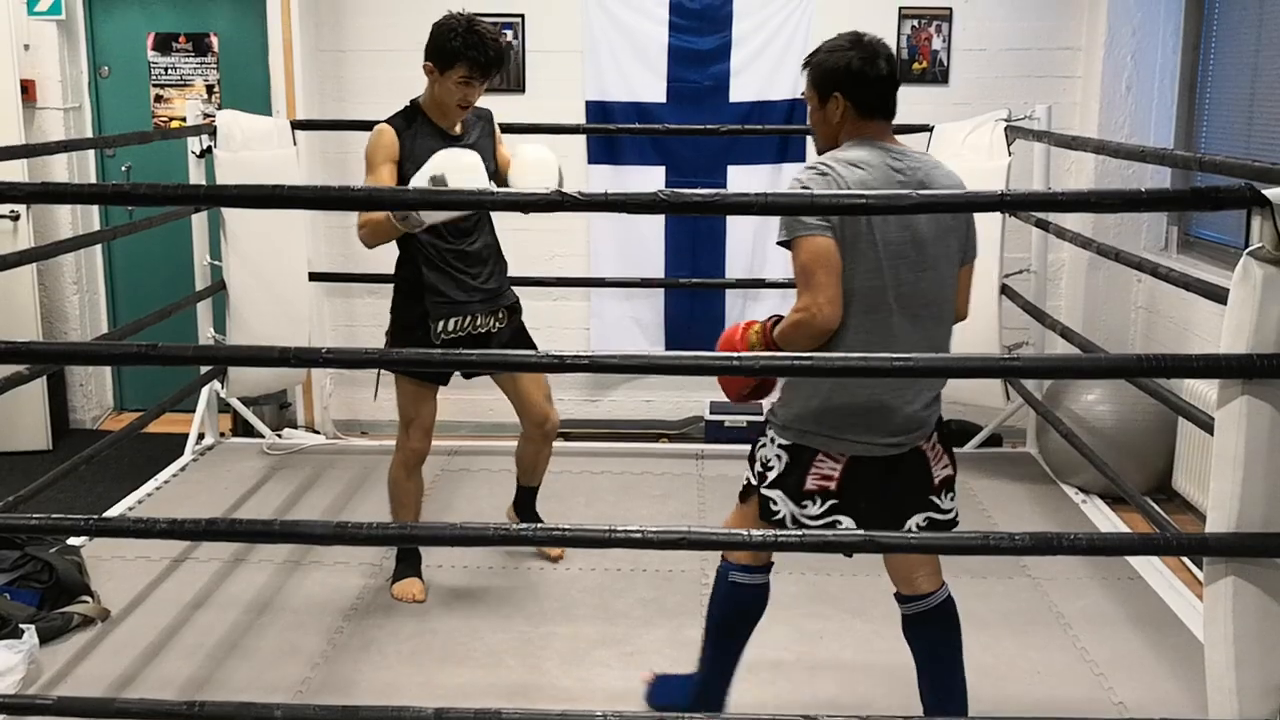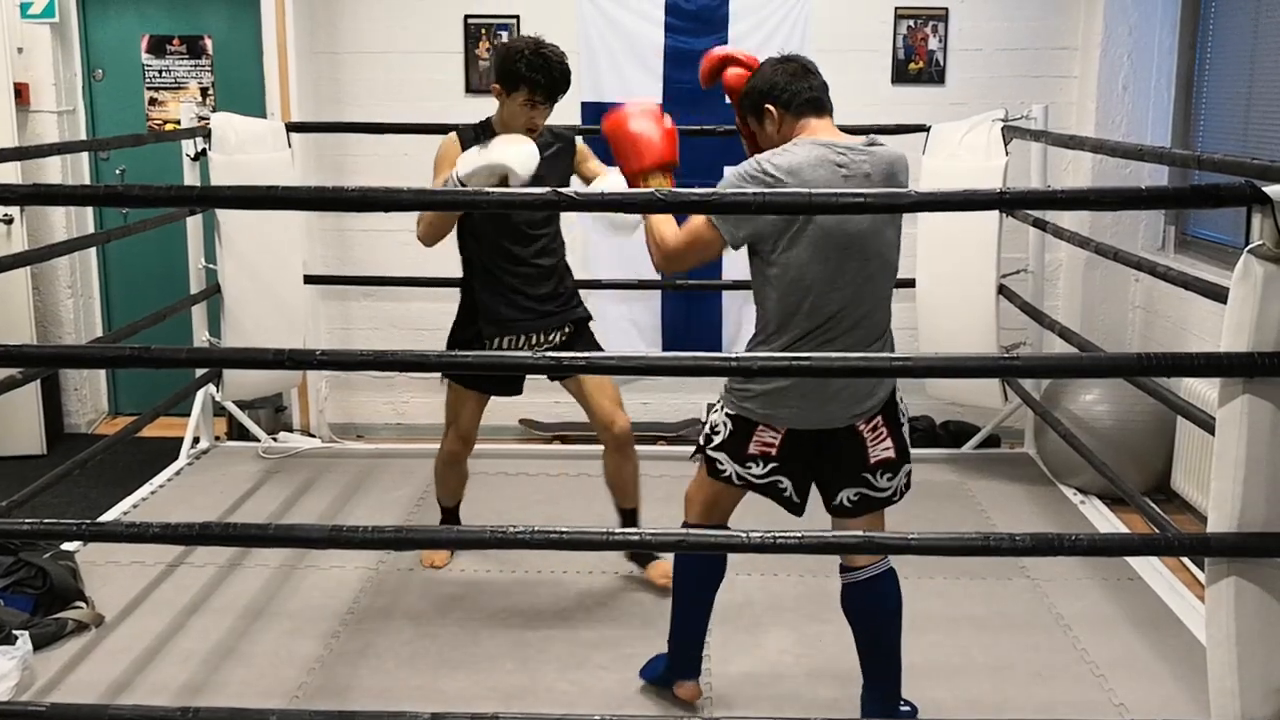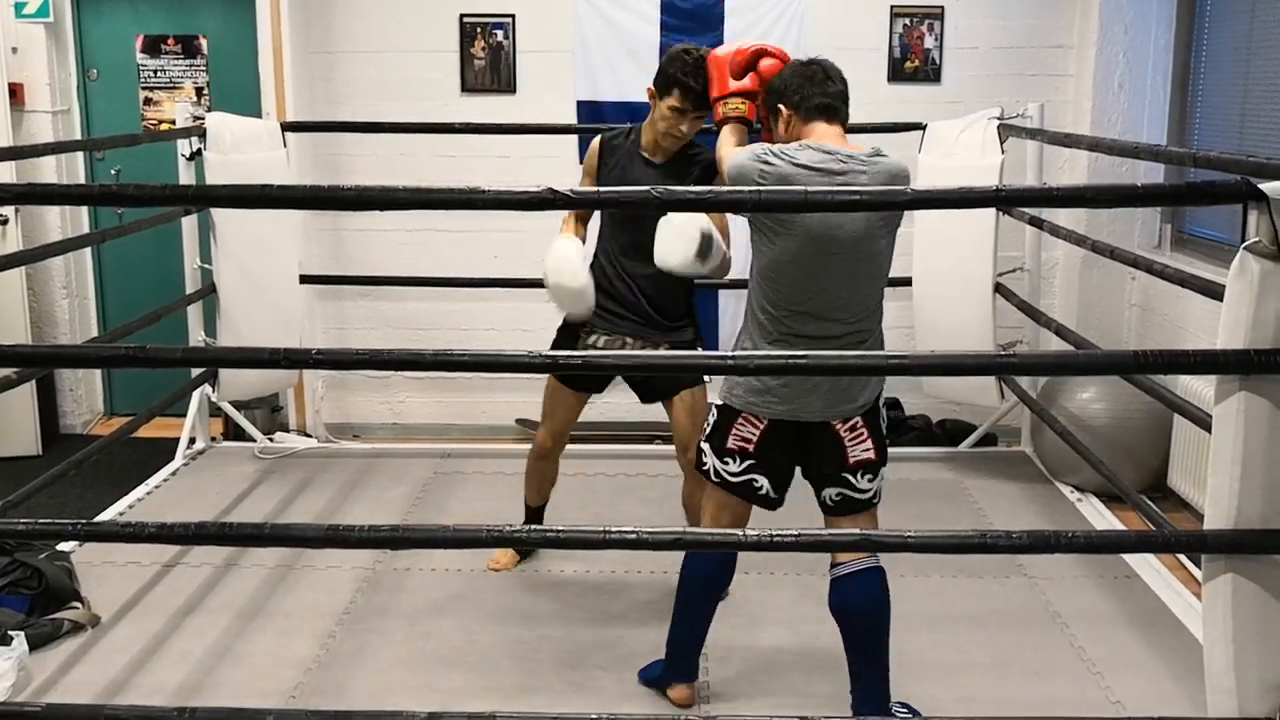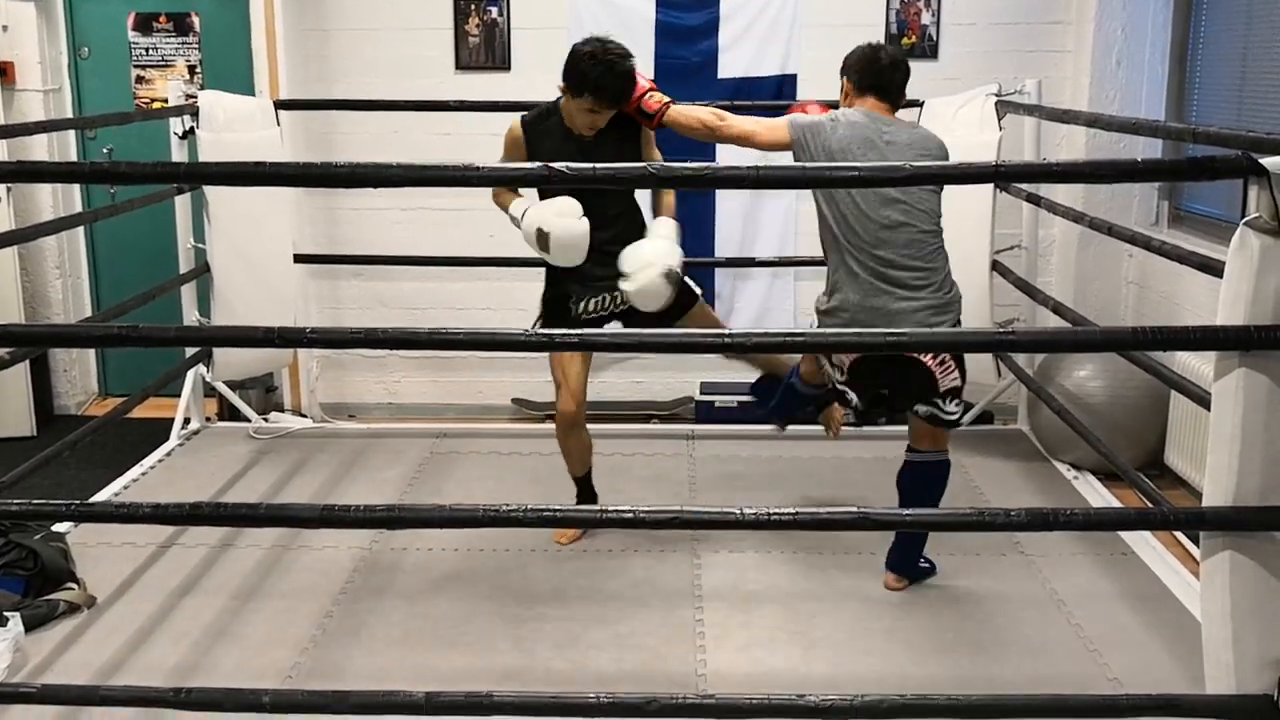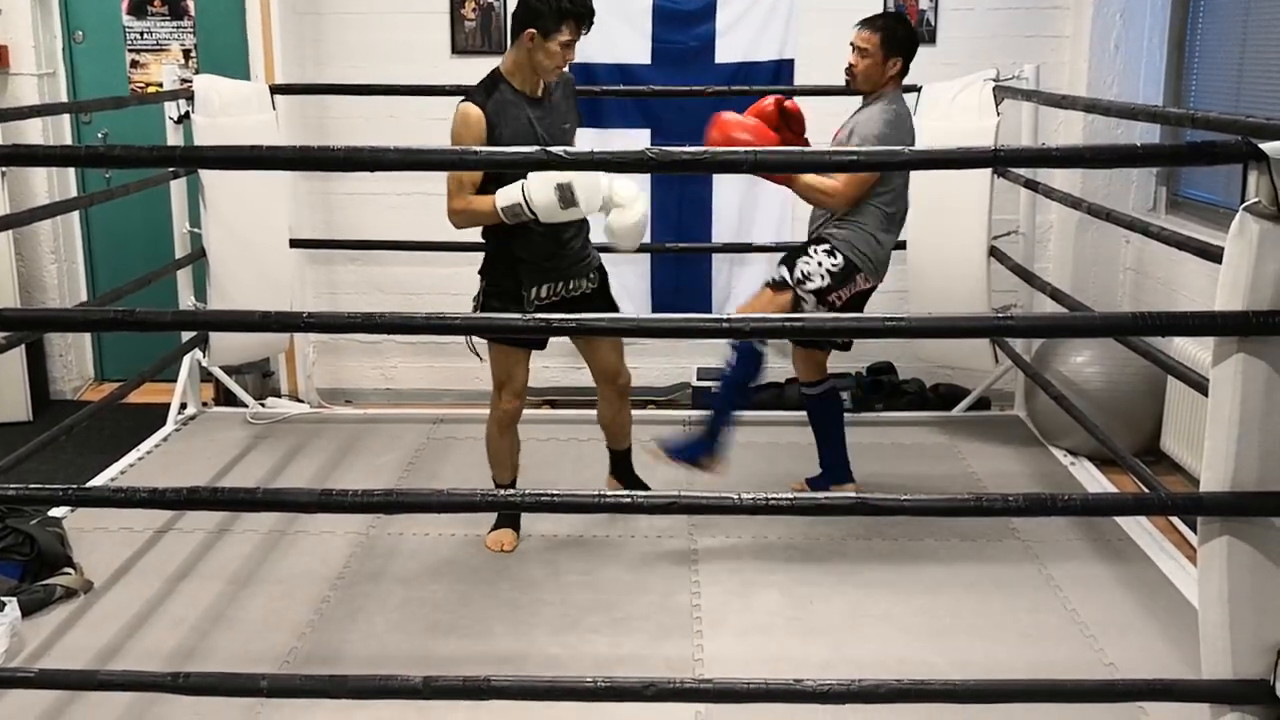
dt=1s
person 1, frame 1
left shoulder: (821, 181)
right shoulder: (947, 185)
left elbow: (819, 314)
right elbow: (956, 307)
left wrist: (765, 342)
left hip: (822, 424)
right hip: (913, 422)
left knee: (748, 547)
right knee: (919, 578)
person 1, frame 2
left shoulder: (763, 177)
right shoulder: (890, 164)
left elbow: (671, 255)
left wrist: (647, 181)
right wrist: (754, 94)
left hip: (770, 399)
right hip: (862, 397)
left knee: (703, 511)
right knee: (865, 551)
person 1, frame 3
left shoulder: (765, 172)
right shoulder: (893, 176)
left elbow: (728, 154)
left wrist: (732, 107)
right wrist: (783, 84)
left hip: (761, 394)
right hip: (850, 397)
left knee: (718, 526)
right knee: (855, 548)
person 1, frame 4
left shoulder: (821, 130)
right shoulder: (933, 147)
left elbow: (727, 125)
left wrist: (655, 106)
left hip: (853, 318)
right hip: (928, 321)
left knee: (814, 369)
right knee: (931, 443)
left ankle: (770, 404)
right ankle: (904, 563)
person 1, frame 5
left shoulder: (883, 122)
right shoulder: (881, 112)
left elbow: (837, 195)
right elbow: (830, 180)
right wrist: (792, 135)
left hip: (844, 255)
right hip: (843, 258)
left knee: (751, 320)
right knee: (810, 369)
left ankle: (708, 440)
right ankle: (837, 477)
person 2, frame 1
left shoulder: (483, 125)
right shoulder: (391, 136)
left elbow: (512, 186)
right elbow: (369, 232)
right wrist: (417, 202)
left hip: (492, 300)
right hip: (425, 310)
left knee: (544, 420)
right knee: (414, 443)
left ankle: (524, 511)
right ankle: (408, 558)
person 2, frame 2
left shoulder: (564, 146)
right shoulder: (460, 147)
left elbow: (620, 180)
right elbow: (427, 234)
left wrist: (628, 187)
right wrist: (465, 180)
left hip: (557, 316)
right hip: (487, 320)
left knee: (617, 429)
right knee: (455, 444)
right ankle: (449, 525)
person 2, frame 3
left shoulder: (710, 172)
right shoulder: (607, 149)
left elbow: (720, 267)
right elbow: (577, 210)
left wrist: (709, 248)
right wrist: (566, 250)
left hip: (669, 334)
right hip: (598, 323)
left knee: (697, 455)
right knee: (548, 441)
right ankle: (528, 532)
person 2, frame 4
left shoulder: (634, 125)
right shoulder: (526, 132)
left elbow: (661, 180)
right elbow: (501, 193)
left wrist: (664, 234)
right wrist: (527, 217)
left hip: (634, 264)
right hip: (570, 276)
right knee: (570, 410)
right ankle: (587, 502)
person 2, frame 5
left shoulder: (561, 89)
right shoulder: (477, 111)
right elbow: (460, 209)
left wrist: (606, 187)
right wrist: (527, 198)
left hip: (577, 261)
right hip: (514, 277)
left knee: (616, 378)
right knee: (509, 403)
left ankle: (622, 473)
right ankle: (508, 510)
